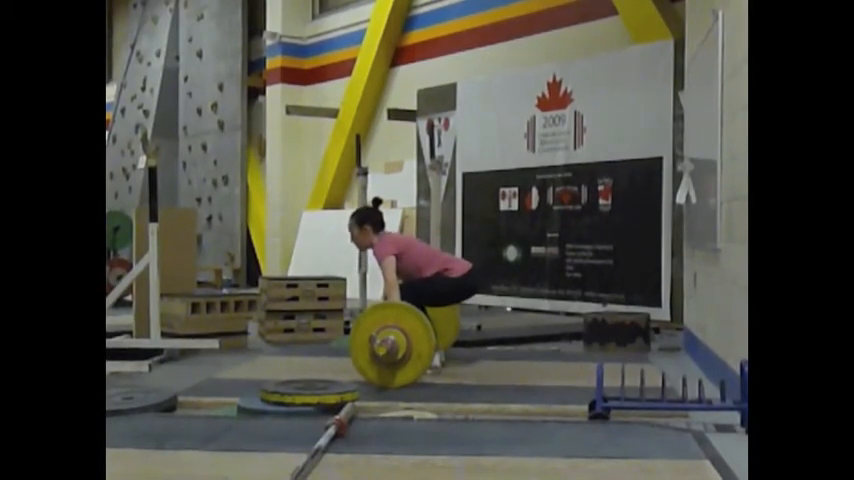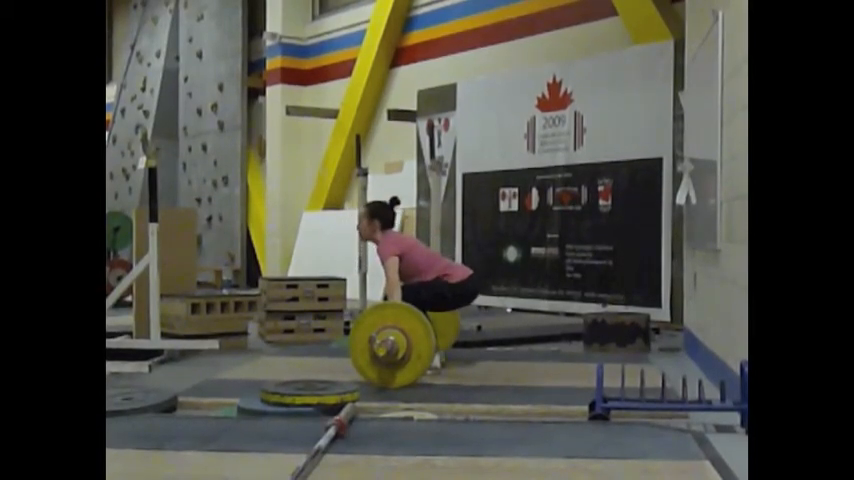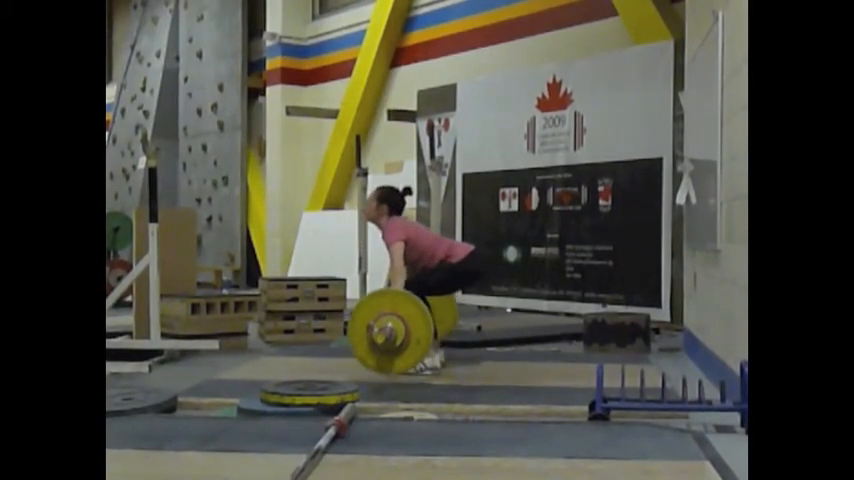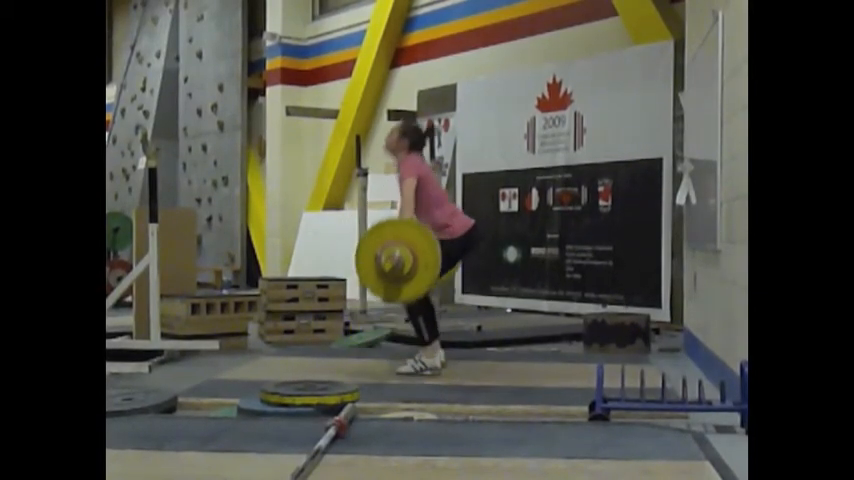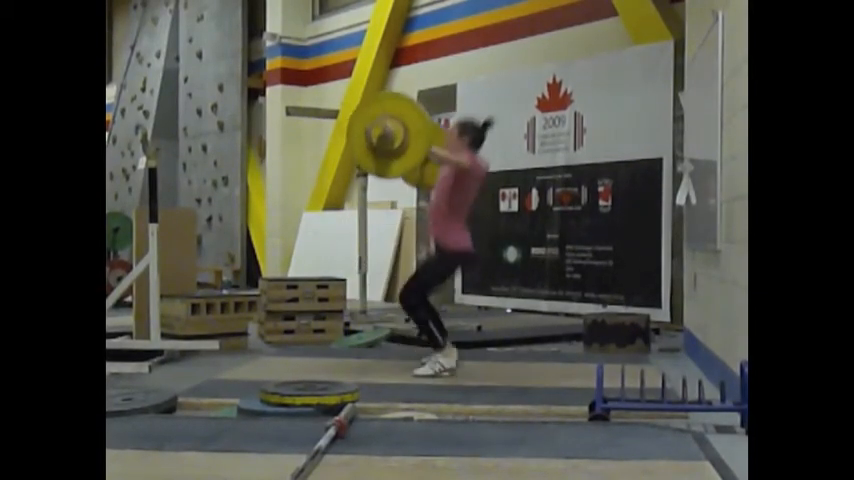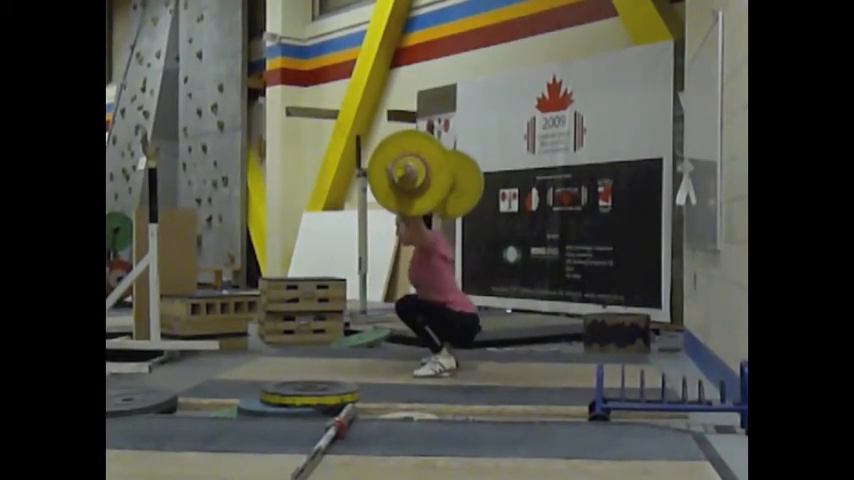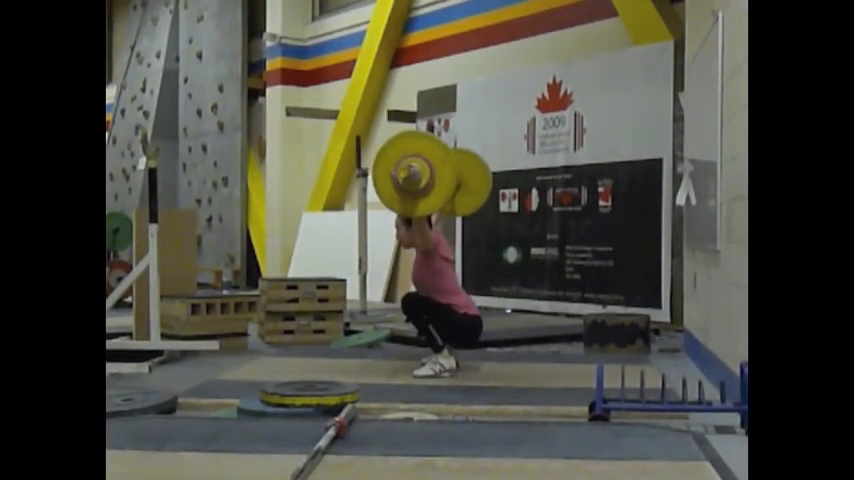
dt=0.4s
person 1, frame 1
left shoulder: (382, 245)
right shoulder: (392, 241)
left elbow: (392, 286)
left hip: (457, 279)
right hip: (461, 276)
right knee: (410, 294)
person 1, frame 2
left shoulder: (386, 244)
right shoulder: (396, 240)
left elbow: (393, 283)
right elbow: (408, 279)
left hip: (458, 285)
right hip: (461, 281)
person 1, frame 3
left shoulder: (392, 228)
right shoulder: (399, 225)
left elbow: (398, 269)
right elbow: (412, 265)
left hip: (464, 263)
right hip: (466, 260)
left knee: (408, 292)
right knee: (413, 291)
left ankle: (428, 356)
right ankle: (432, 351)
person 1, frame 4
left shoulder: (408, 164)
right shoulder: (415, 163)
left elbow: (407, 206)
left hip: (454, 234)
right hip: (457, 231)
left ankle: (429, 357)
right ankle: (433, 351)
person 1, frame 5
left shoulder: (469, 163)
right shoulder: (469, 165)
left elbow: (450, 158)
left hip: (453, 248)
right hip: (450, 245)
left knee: (410, 296)
right knee: (417, 294)
left ankle: (445, 355)
right ankle: (443, 349)
person 1, frame 6
left shoulder: (429, 245)
right shoulder: (435, 239)
left elbow: (415, 218)
left hip: (461, 321)
right hip: (462, 317)
left knee: (406, 305)
left ankle: (443, 359)
right ankle: (444, 352)
person 1, frame 7
left shoulder: (429, 246)
right shoulder: (435, 238)
left elbow: (420, 220)
left hip: (465, 325)
right hip: (464, 320)
left knee: (412, 302)
left ankle: (444, 360)
right ankle: (444, 352)
